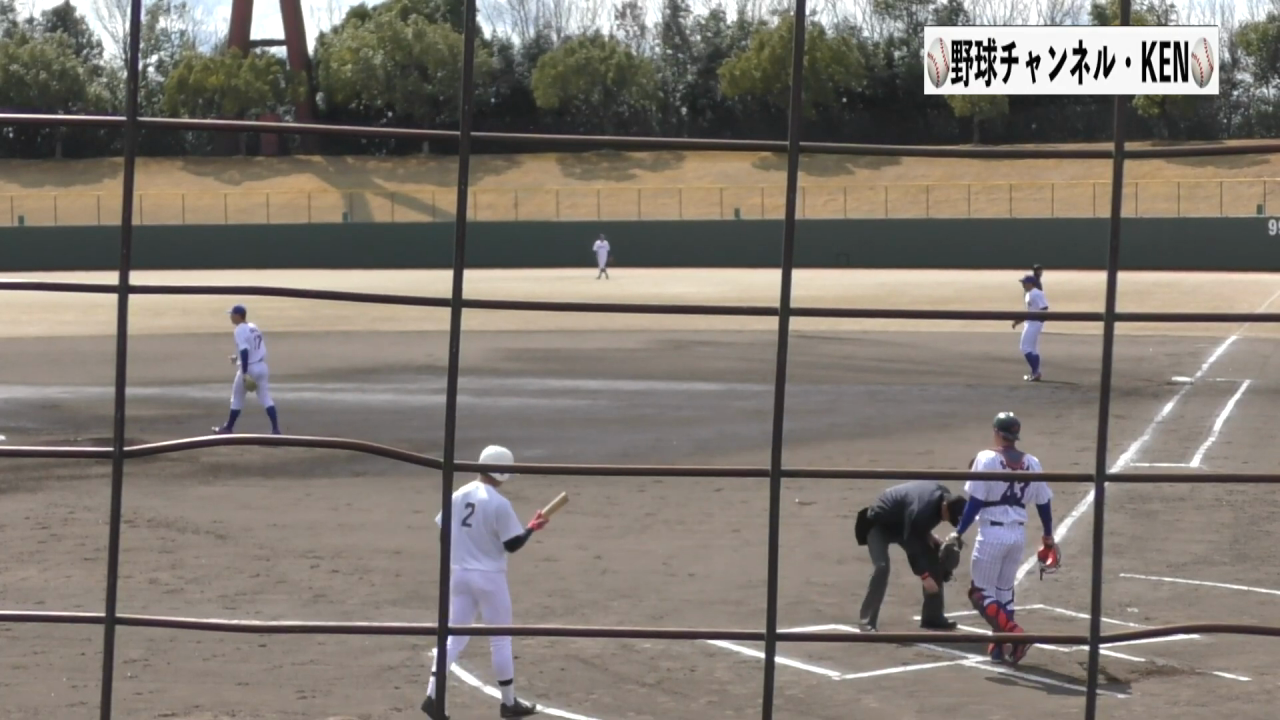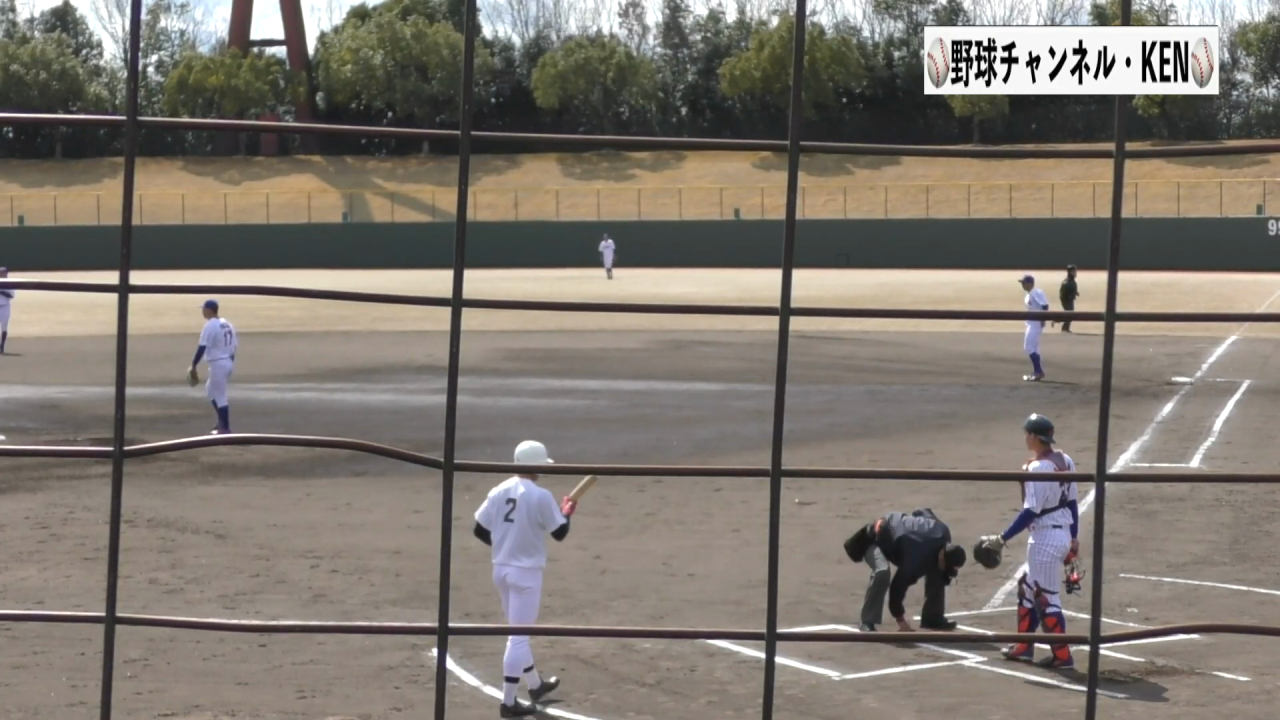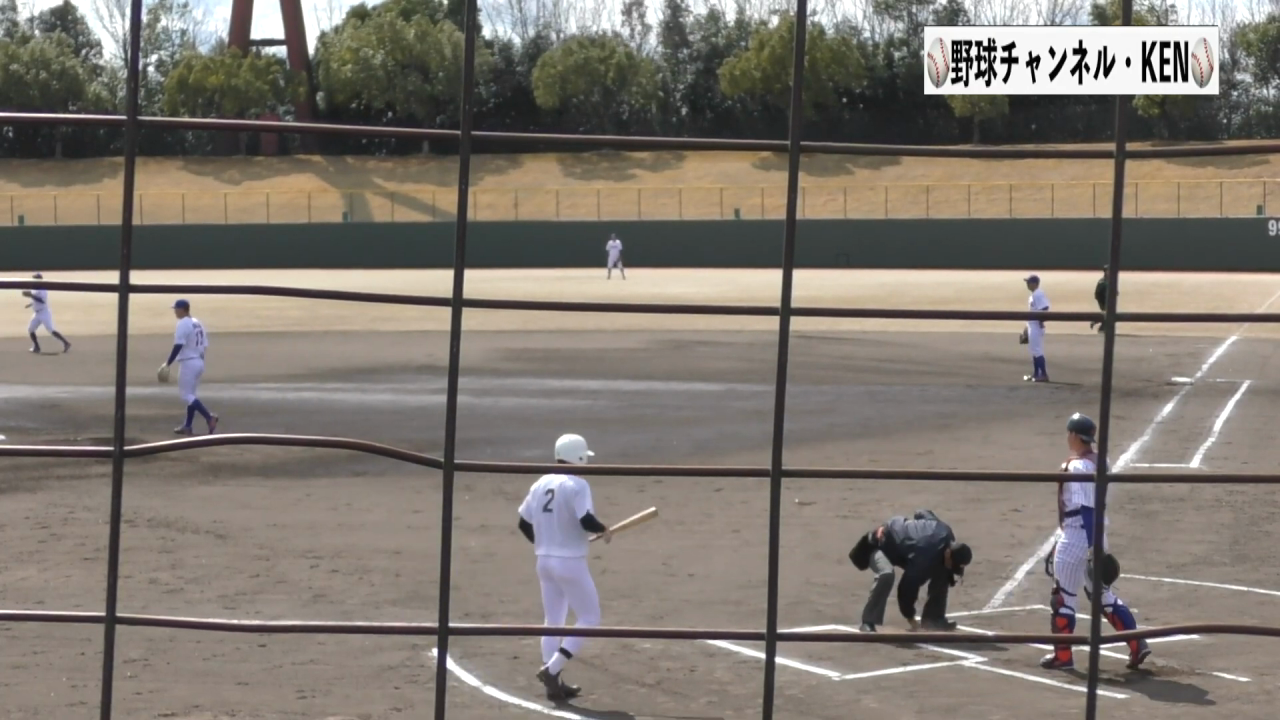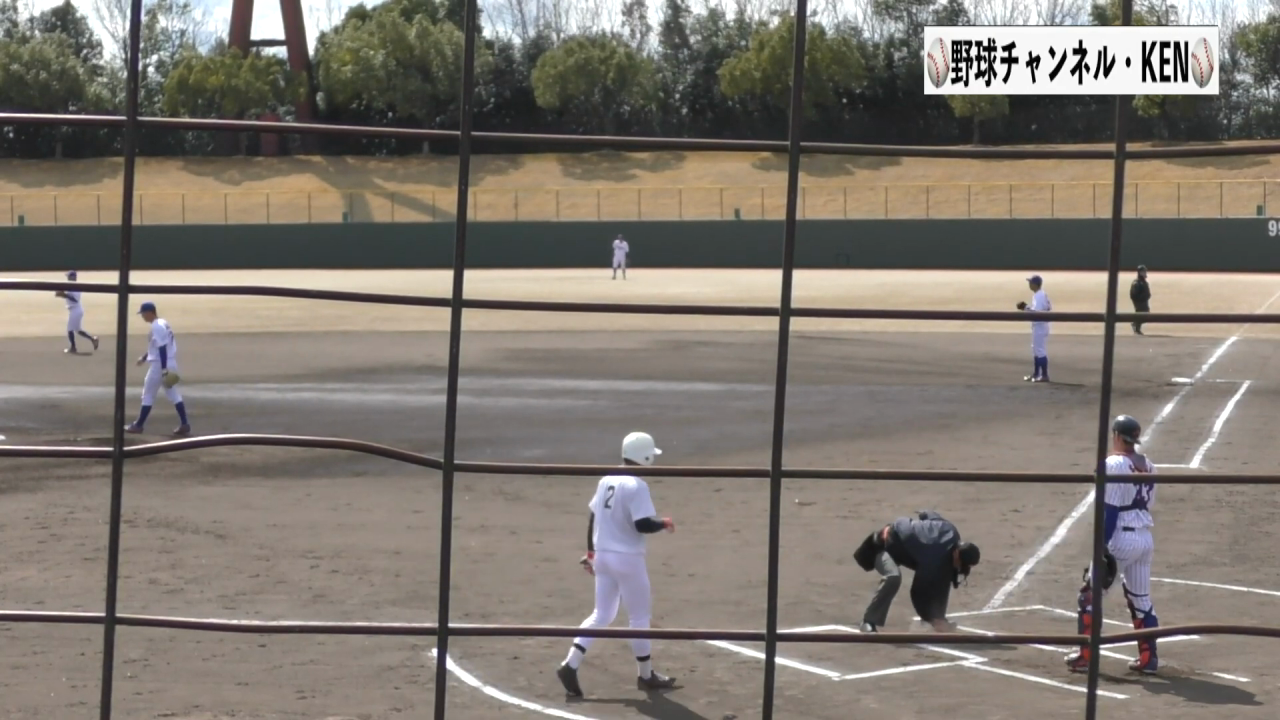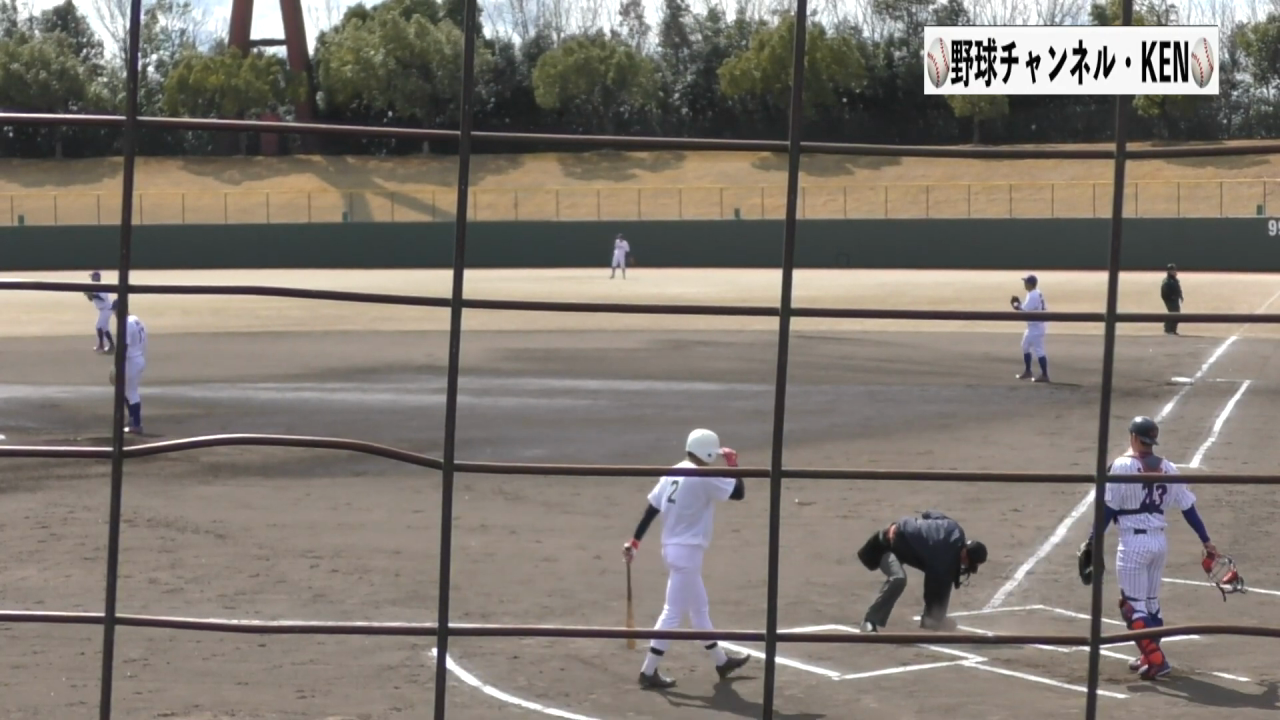
dt=0.4s
person 1, frame 1
left shoulder: (457, 496)
right shoulder: (499, 503)
left elbow: (443, 535)
right elbow: (512, 545)
right wrist: (532, 527)
left hip: (459, 576)
right hip: (489, 578)
left knee: (455, 637)
right knee: (500, 640)
left ankle: (432, 696)
person 1, frame 2
left shoulder: (498, 492)
right shoulder: (541, 496)
left elbow: (480, 530)
right elbow: (560, 533)
right wrist: (566, 512)
left hip: (501, 569)
right hip: (526, 573)
left knee: (517, 631)
right knee: (519, 636)
left ankle: (535, 685)
right ankle: (509, 701)
person 1, frame 3
left shoulder: (540, 485)
right shoulder: (577, 485)
left elbow: (524, 524)
right elbow: (586, 522)
right wrist: (603, 530)
left hip: (544, 561)
right hip: (571, 562)
left knee: (553, 623)
right knee: (590, 619)
left ankle: (554, 683)
right ankle: (552, 669)
person 1, frame 4
left shoulder: (607, 480)
right shoulder: (637, 485)
left elbow: (594, 516)
right elbow: (643, 525)
left wrist: (590, 551)
right wrist: (664, 523)
left hip: (603, 555)
right hip: (628, 559)
left knee: (601, 614)
right knee: (640, 616)
left ankle: (570, 665)
right ankle: (646, 675)
person 1, frame 5
left shoulder: (671, 474)
right shoulder: (703, 478)
left elbow: (651, 510)
right elbow: (739, 493)
left wrist: (634, 542)
right wrist: (733, 465)
left hip: (672, 548)
right hip: (687, 551)
left knee: (699, 607)
right knee: (673, 613)
left ankle: (720, 661)
right ankle: (649, 672)
person 2, frame 1
left shoulder: (986, 458)
right shoulder: (1031, 462)
left elbow: (975, 501)
right elbow: (1044, 502)
left wrist: (959, 533)
right wrist: (1048, 534)
left hip: (991, 533)
right hip: (1017, 534)
left knee: (981, 592)
right knee: (1004, 591)
left ankle: (1014, 636)
right ankle: (999, 648)
person 2, frame 2
left shoulder: (1038, 467)
right shoulder: (1066, 460)
left elbow: (1030, 512)
right elbow: (1072, 502)
left wrist: (1003, 538)
right wrist: (1074, 537)
left hip: (1045, 538)
right hip: (1063, 535)
left knee: (1047, 598)
right knee: (1029, 589)
left ankle: (1062, 655)
right ankle: (1024, 647)
person 2, frame 3
left shoulder: (1078, 466)
right shoulder: (1100, 462)
left elbow: (1087, 509)
left wrist: (1093, 545)
left hip: (1076, 538)
right hip: (1096, 538)
left knee: (1063, 597)
right knee: (1104, 594)
left ankle: (1062, 655)
right ankle: (1136, 643)
person 2, frame 4
left shoulder: (1114, 464)
right shoulder: (1148, 465)
left elbow: (1111, 508)
left wrist: (1103, 544)
left hip: (1122, 539)
right hip: (1145, 538)
left knee: (1090, 594)
right knee: (1141, 599)
left ankle: (1085, 655)
right ankle: (1148, 658)
person 2, frame 5
left shoulder: (1123, 465)
right shoulder: (1168, 469)
left elbow: (1109, 508)
right elbow: (1188, 507)
left wrist: (1093, 539)
right wrist: (1206, 541)
left hip: (1133, 542)
right hip: (1159, 540)
left knee: (1132, 604)
right knee: (1150, 601)
left ankle: (1156, 660)
right ankle: (1149, 658)
